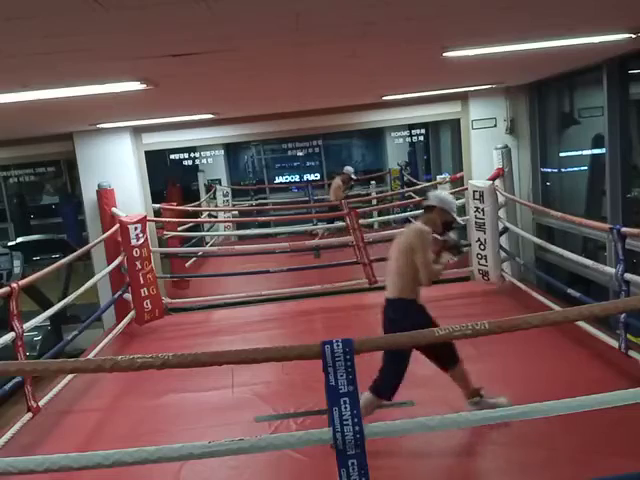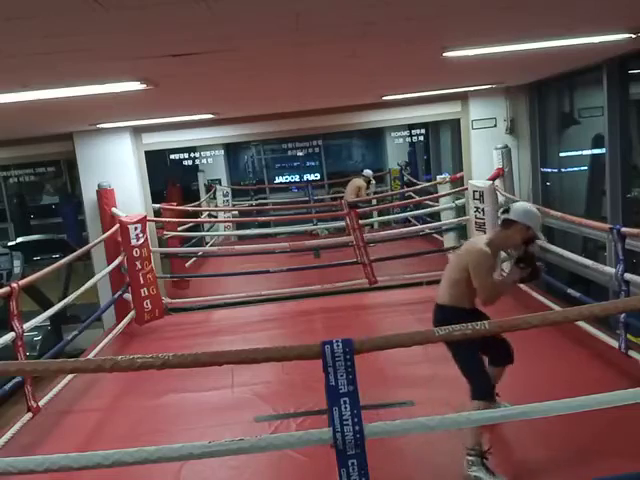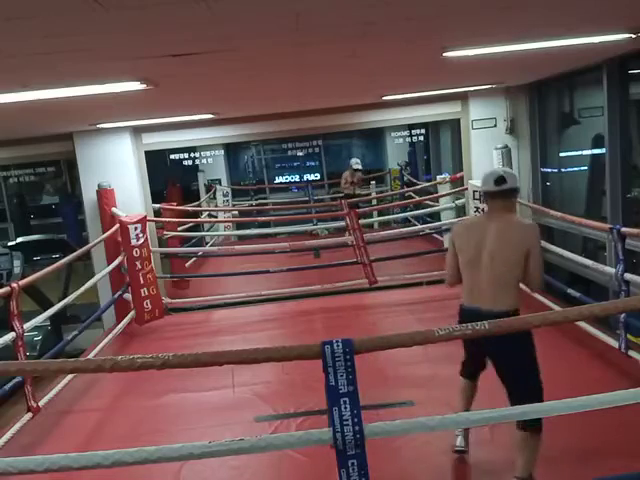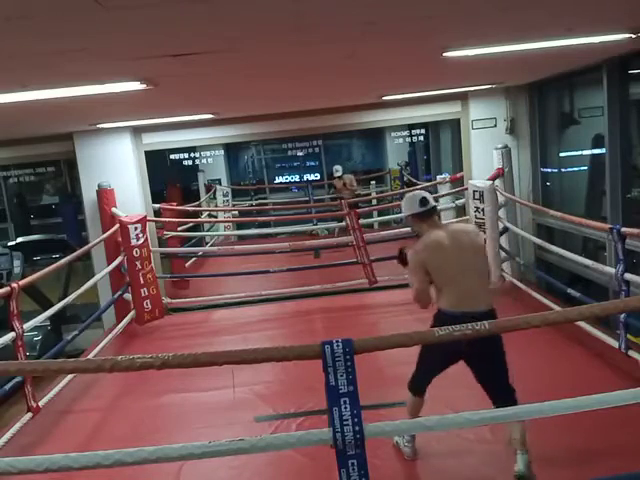
dt=0.5s
person 1, frame 1
left shoulder: (413, 233)
right shoulder: (422, 233)
right elbow: (427, 278)
left wrist: (437, 257)
right wrist: (445, 259)
left hip: (409, 308)
right hip: (401, 311)
left knee: (447, 352)
right knee: (387, 382)
left ankle: (476, 400)
person 1, frame 2
left shoulder: (487, 246)
right shoulder: (481, 254)
left elbow: (485, 286)
right elbow: (486, 299)
left wrist: (514, 275)
right wrist: (516, 276)
left hip: (463, 312)
right hip: (451, 317)
left knee: (504, 353)
right knee: (480, 381)
left ankle: (488, 397)
person 1, frame 3
left shoulder: (461, 229)
right shoulder: (527, 231)
left elbow: (451, 280)
right elbow: (535, 284)
left hip: (468, 319)
right hip: (504, 323)
left knee: (472, 365)
right knee: (528, 402)
left ankle: (462, 433)
person 1, frame 4
left shoulder: (418, 251)
right shoulder: (472, 232)
left elbow: (422, 301)
right elbow: (486, 277)
left hip: (449, 323)
right hip: (484, 319)
left knee: (420, 379)
right knee: (503, 394)
left ankle: (407, 439)
right ankle: (520, 456)
